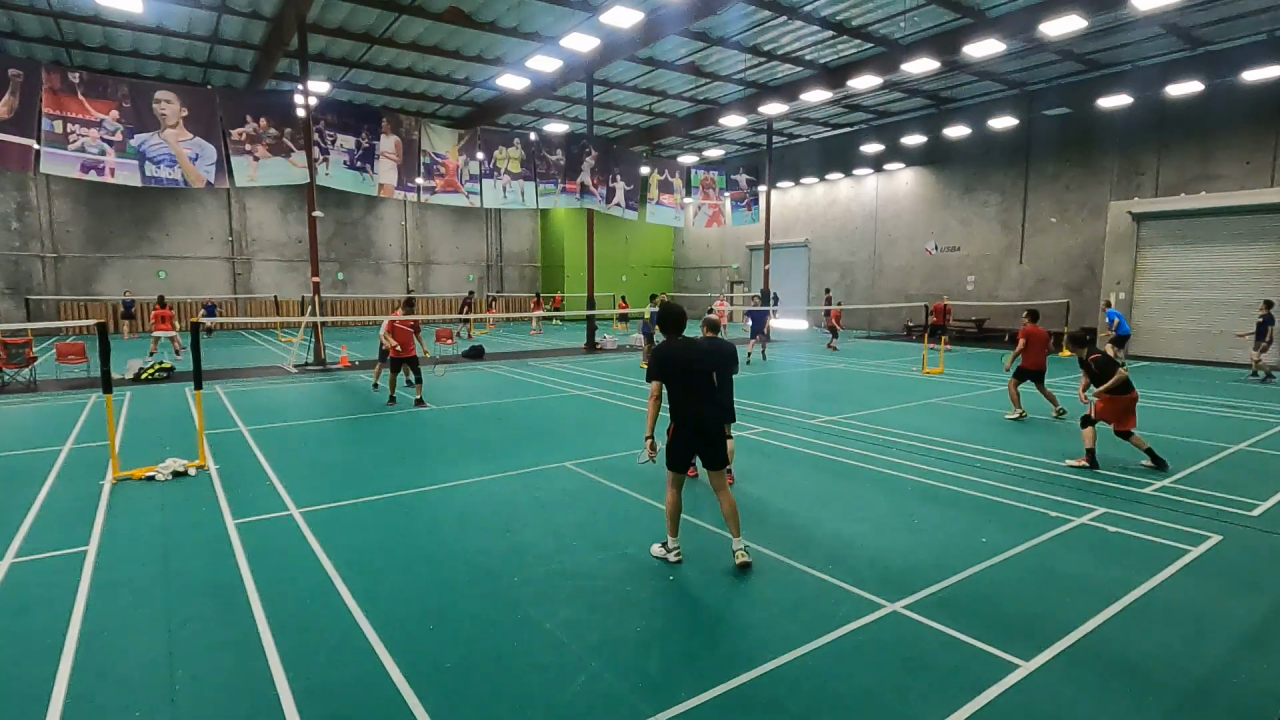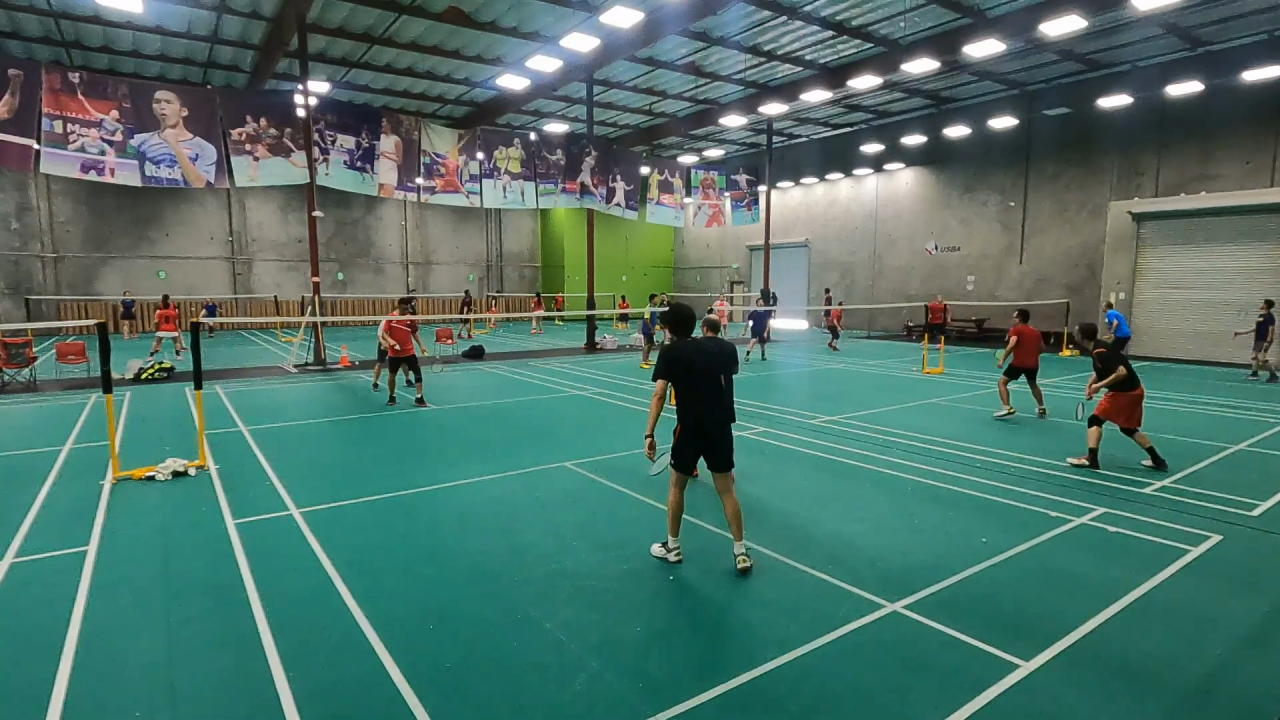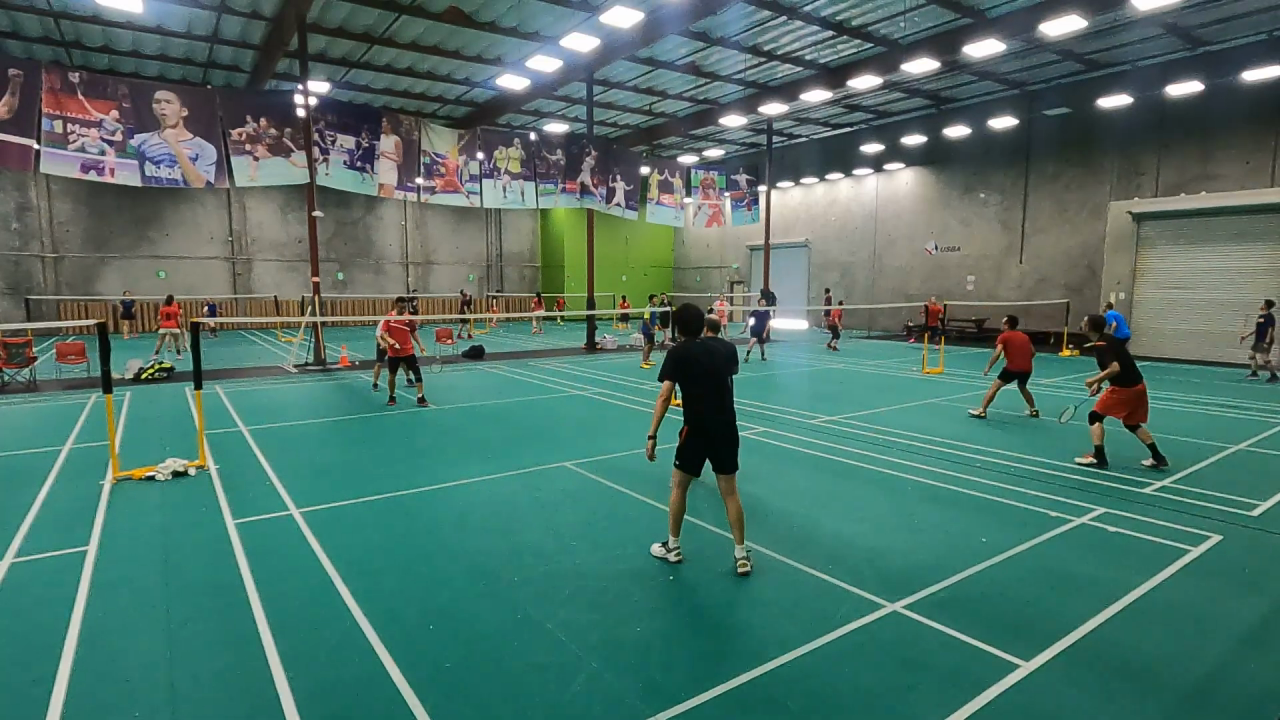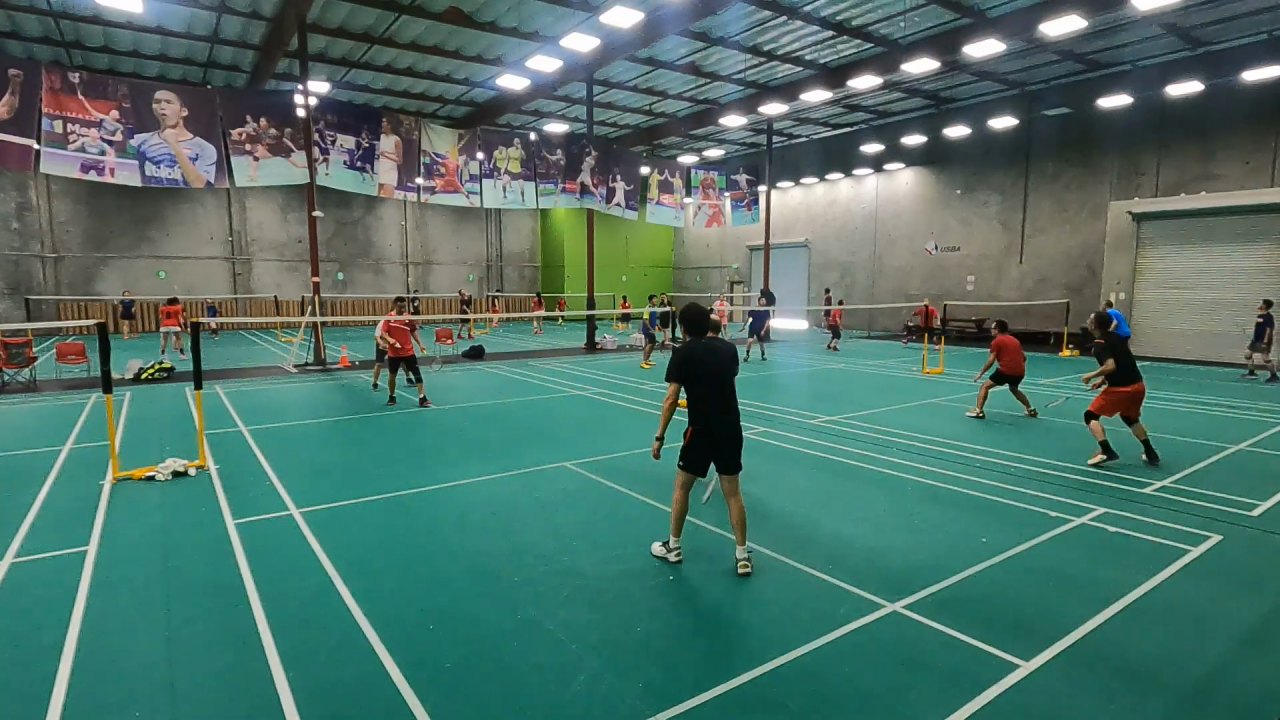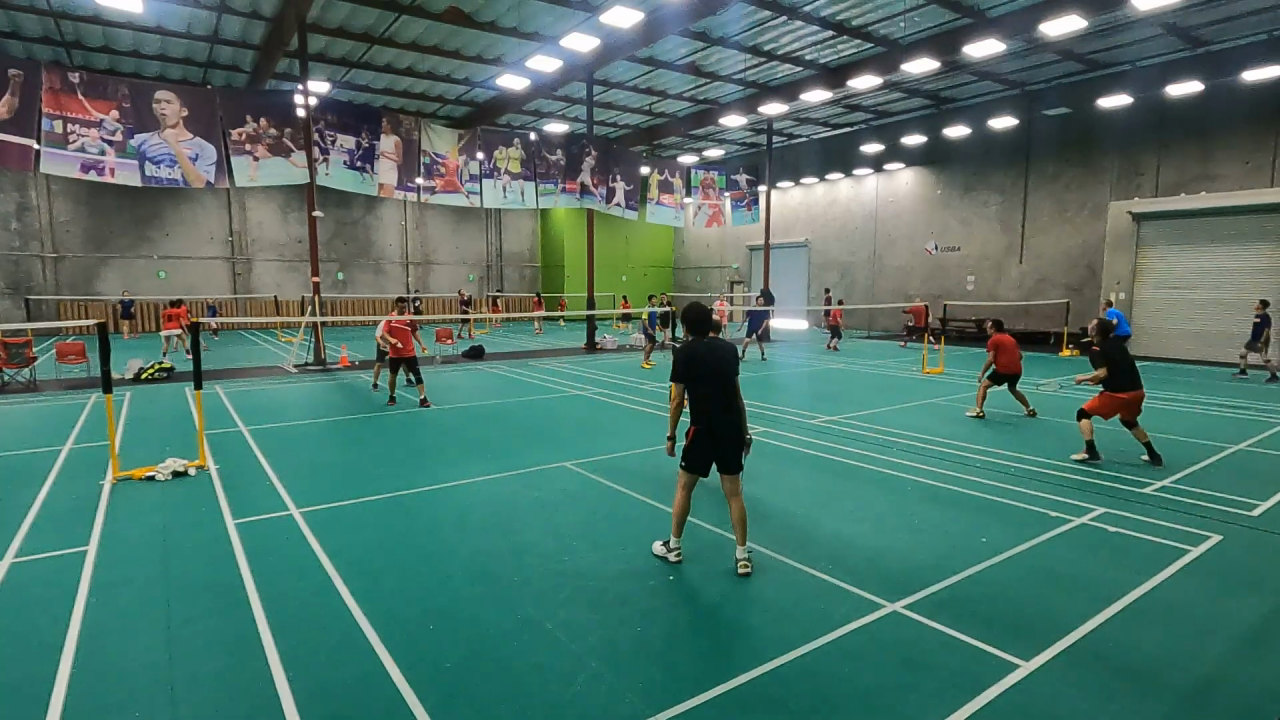
dt=0.1s
person 1, frame 1
left shoulder: (661, 352)
right shoulder: (702, 347)
left elbow: (655, 395)
right elbow: (713, 384)
left wrist: (649, 435)
left hip: (683, 426)
right hip: (712, 423)
left knee: (674, 486)
right knee: (721, 487)
left ankle: (672, 547)
right ankle: (739, 549)
person 1, frame 2
left shoulder: (670, 352)
right shoulder: (713, 348)
left elbow: (659, 395)
left wrist: (649, 434)
left hip: (690, 426)
right hip: (720, 424)
left knee: (677, 486)
right knee: (726, 490)
left ankle: (672, 547)
right ankle: (740, 553)
person 1, frame 3
left shoulder: (678, 353)
right shoulder: (723, 348)
left elbow: (665, 396)
left wrist: (652, 435)
left hip: (696, 428)
right hip: (726, 426)
left knee: (679, 486)
right knee: (730, 492)
left ankle: (672, 547)
right ankle: (741, 556)
person 1, frame 4
left shoulder: (683, 353)
right shoulder: (727, 349)
left elbow: (672, 398)
left wrist: (660, 436)
left hip: (701, 429)
right hip: (731, 427)
left knee: (682, 487)
right knee: (733, 493)
left ankle: (673, 547)
right ankle: (742, 556)
person 1, frame 5
left shoulder: (684, 352)
right shoulder: (728, 348)
left elbow: (678, 400)
right elbow: (737, 393)
left wrist: (671, 435)
right wrist: (745, 429)
left hip: (703, 428)
right hip: (732, 427)
left knee: (684, 487)
right knee: (734, 492)
left ankle: (673, 547)
right ankle: (742, 557)
